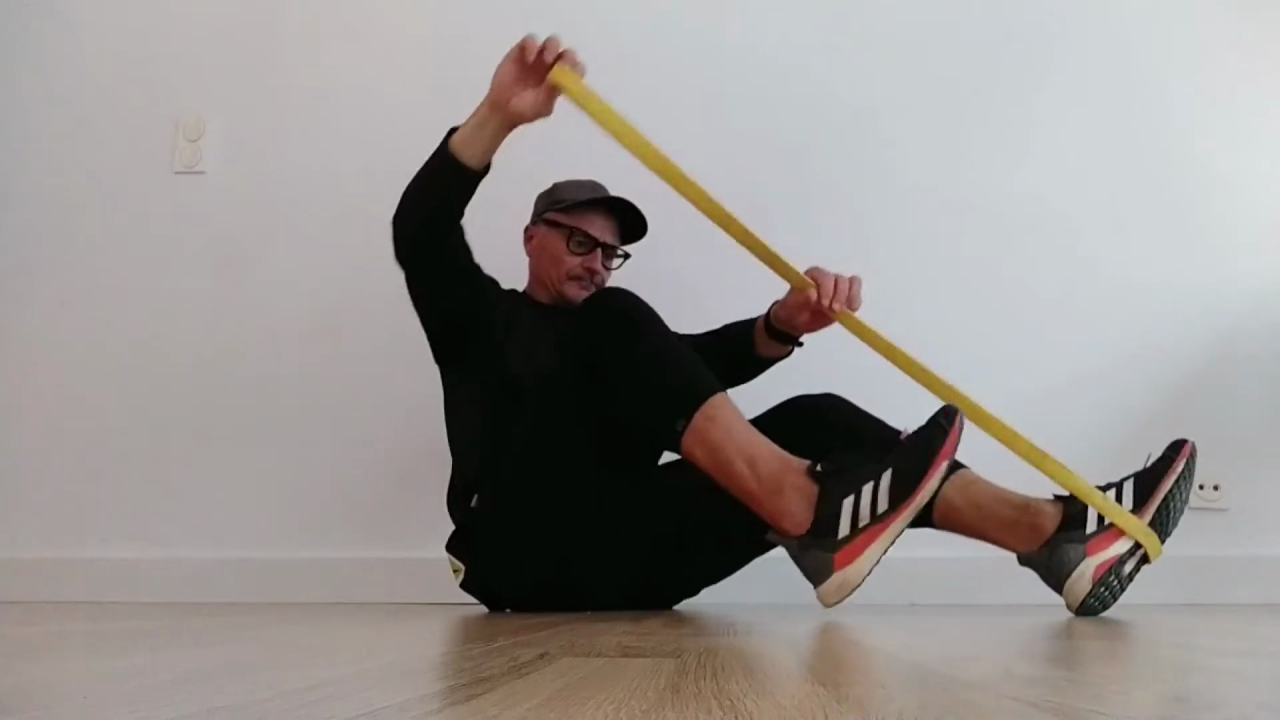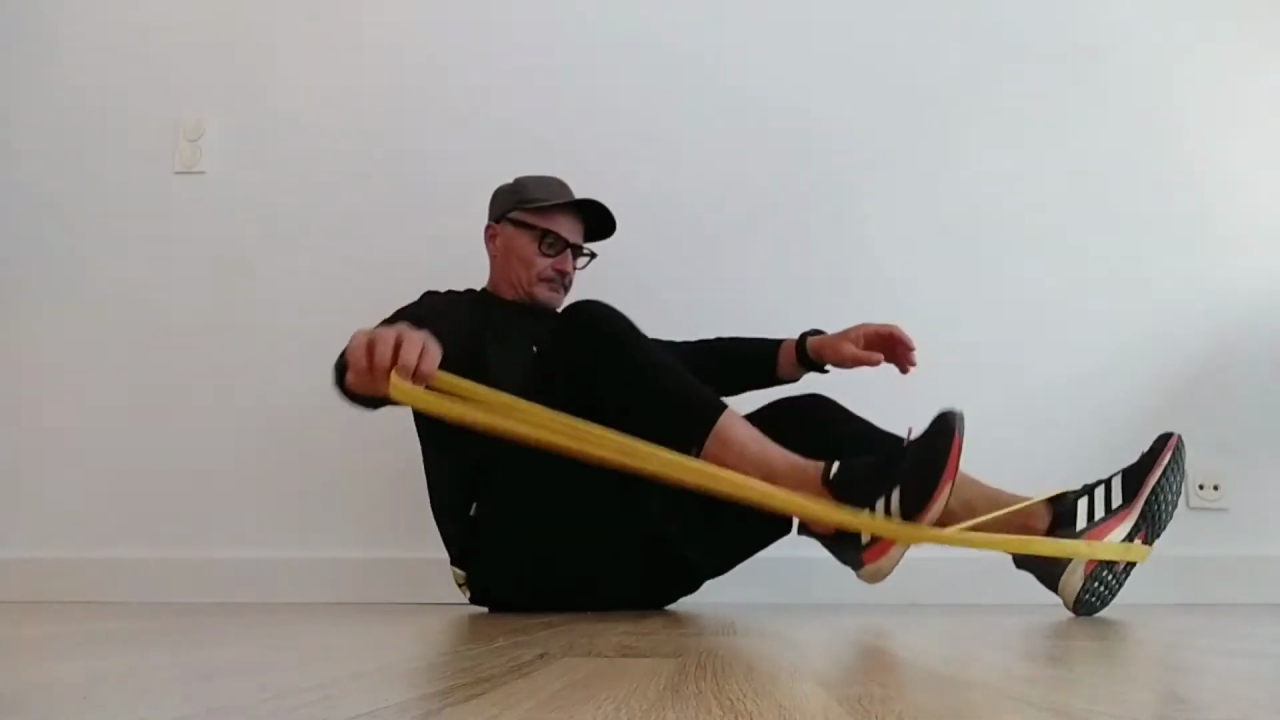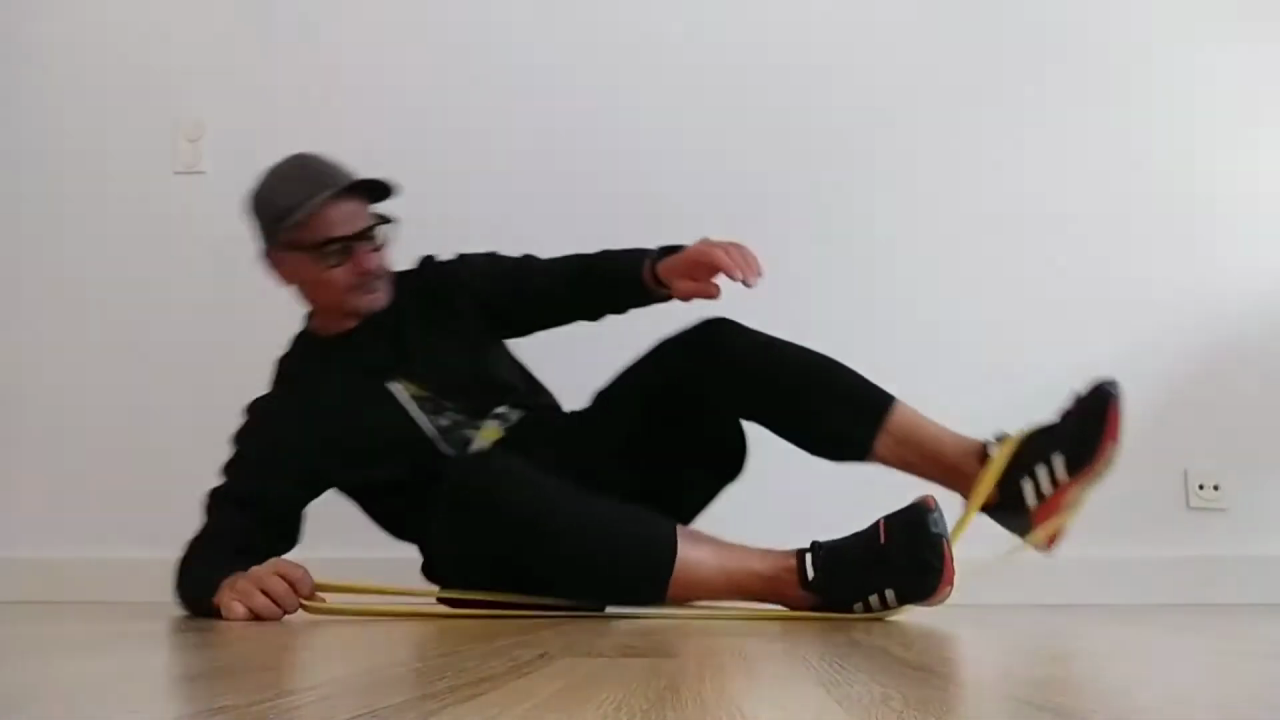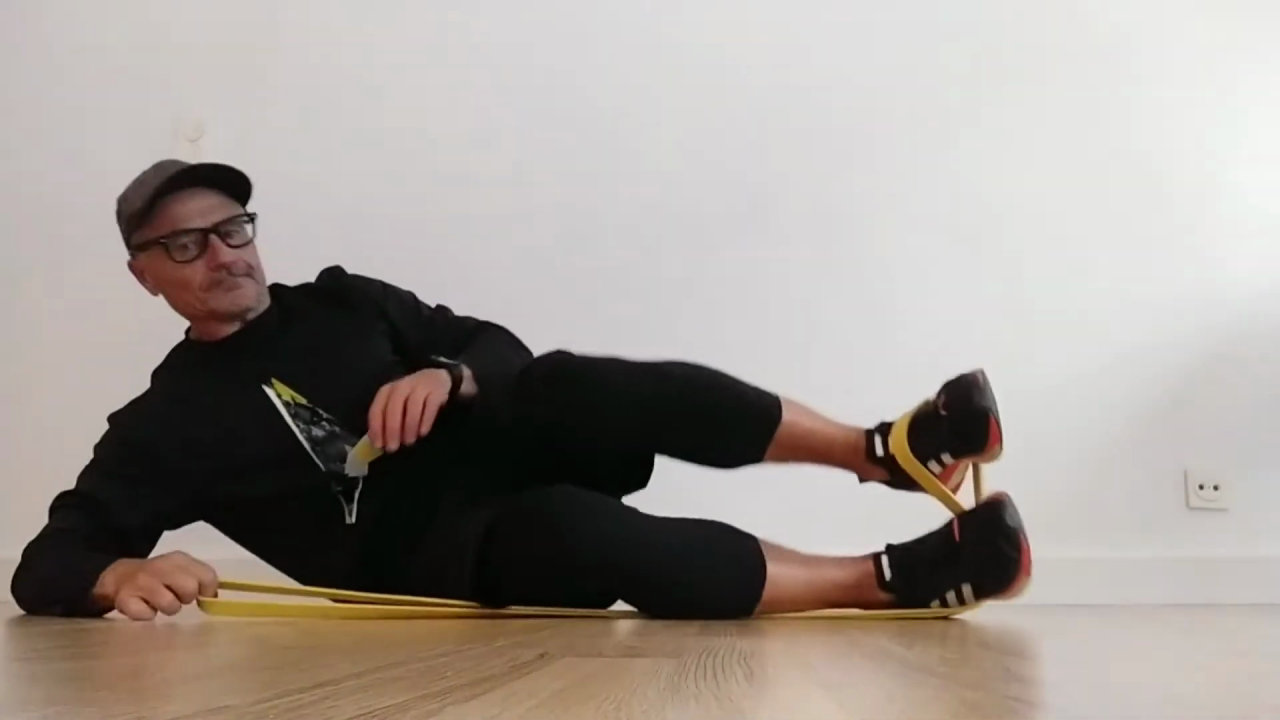
dt=1s
person 1, frame 1
left shoulder: (611, 343)
right shoulder: (480, 318)
left elbow: (701, 361)
right elbow: (421, 234)
left wrist: (783, 325)
right wrist: (499, 117)
left hip: (623, 564)
right hip: (525, 551)
left knee: (811, 420)
right knee: (615, 325)
left ankle: (1057, 533)
right ankle: (812, 517)
person 1, frame 2
left shoulder: (578, 342)
right shoulder: (448, 320)
left elbow: (691, 364)
right elbow: (362, 378)
left wrist: (812, 349)
right wrist: (378, 356)
left hip: (621, 553)
right hip: (525, 557)
left knee: (801, 419)
right knee: (590, 334)
left ankle: (1051, 532)
right ankle: (847, 499)
person 1, frame 3
left shoulder: (443, 290)
right shoulder: (294, 410)
left elbow: (571, 284)
right elbow: (210, 552)
left wrist: (664, 271)
right wrist: (236, 582)
left hip: (585, 477)
right hip: (501, 548)
left knee: (711, 351)
right knee: (489, 493)
left ankle: (1000, 477)
right ankle: (810, 579)
person 1, frame 4
left shoulder: (342, 300)
right shoulder: (161, 425)
left elbow: (499, 347)
left wrist: (444, 374)
right wrist: (121, 575)
left hip: (486, 455)
right hip: (426, 563)
left knee: (566, 388)
right knee: (569, 532)
left ankle: (882, 450)
right ankle: (890, 577)
